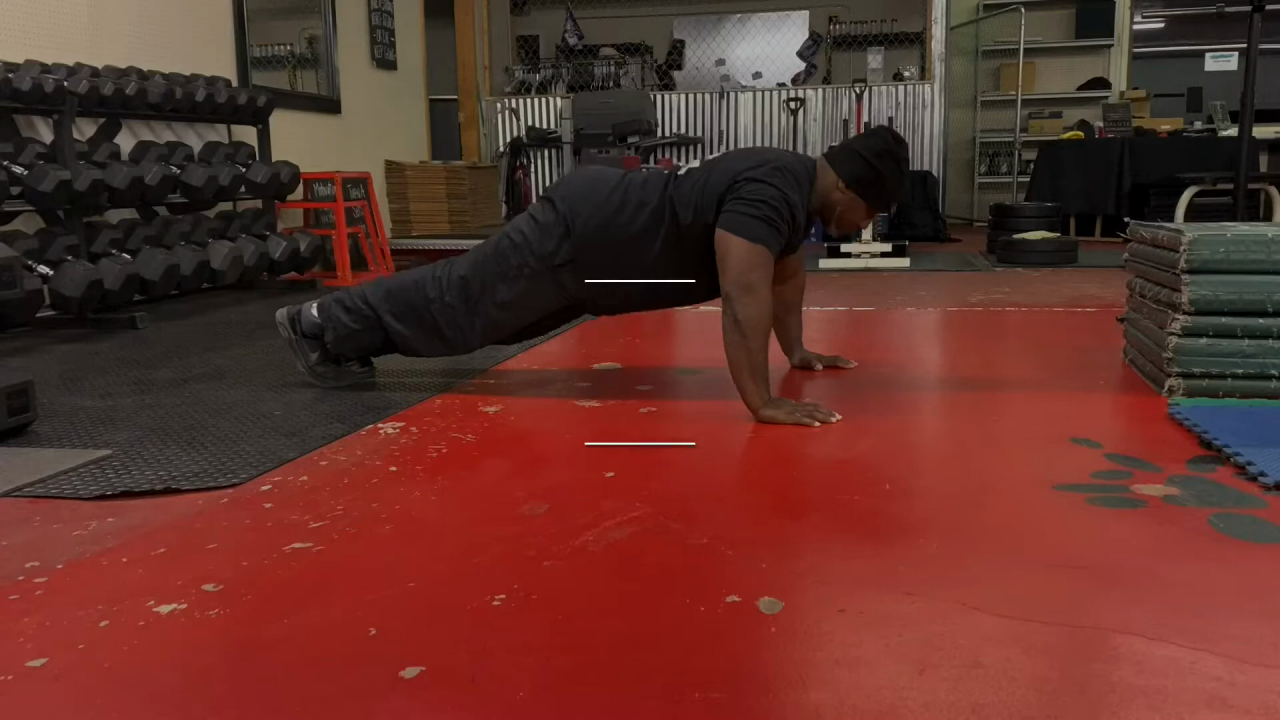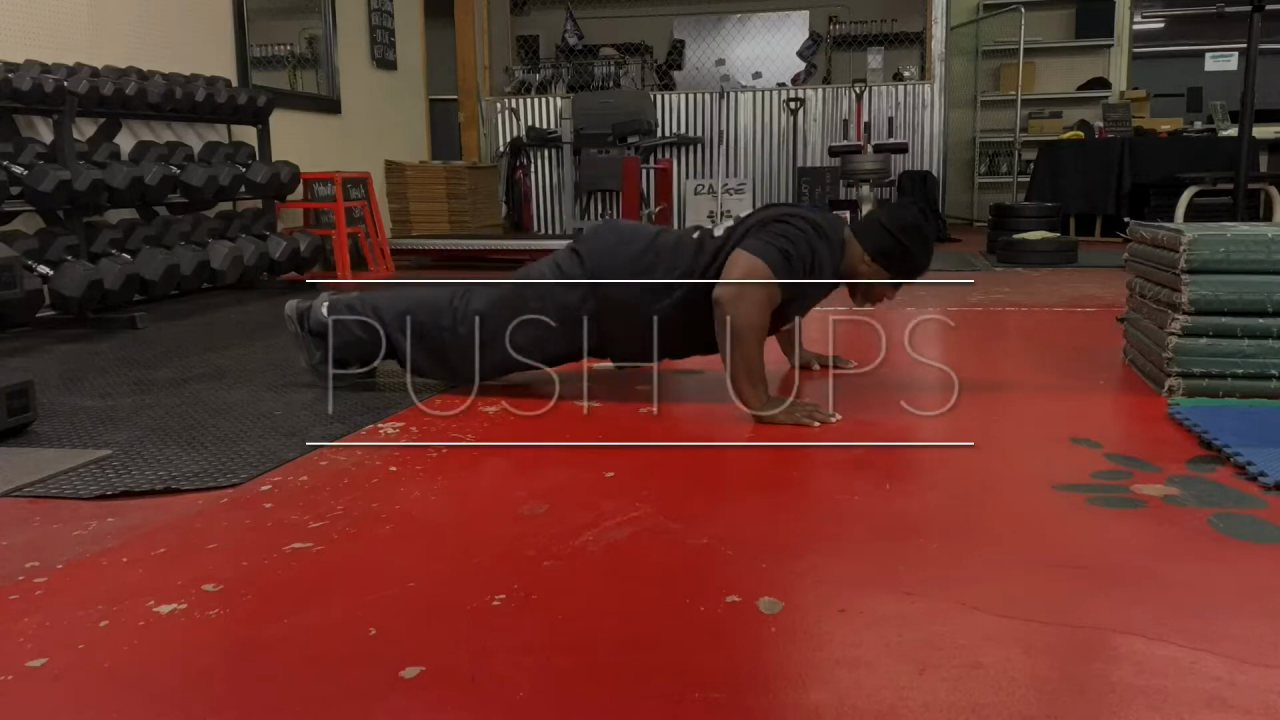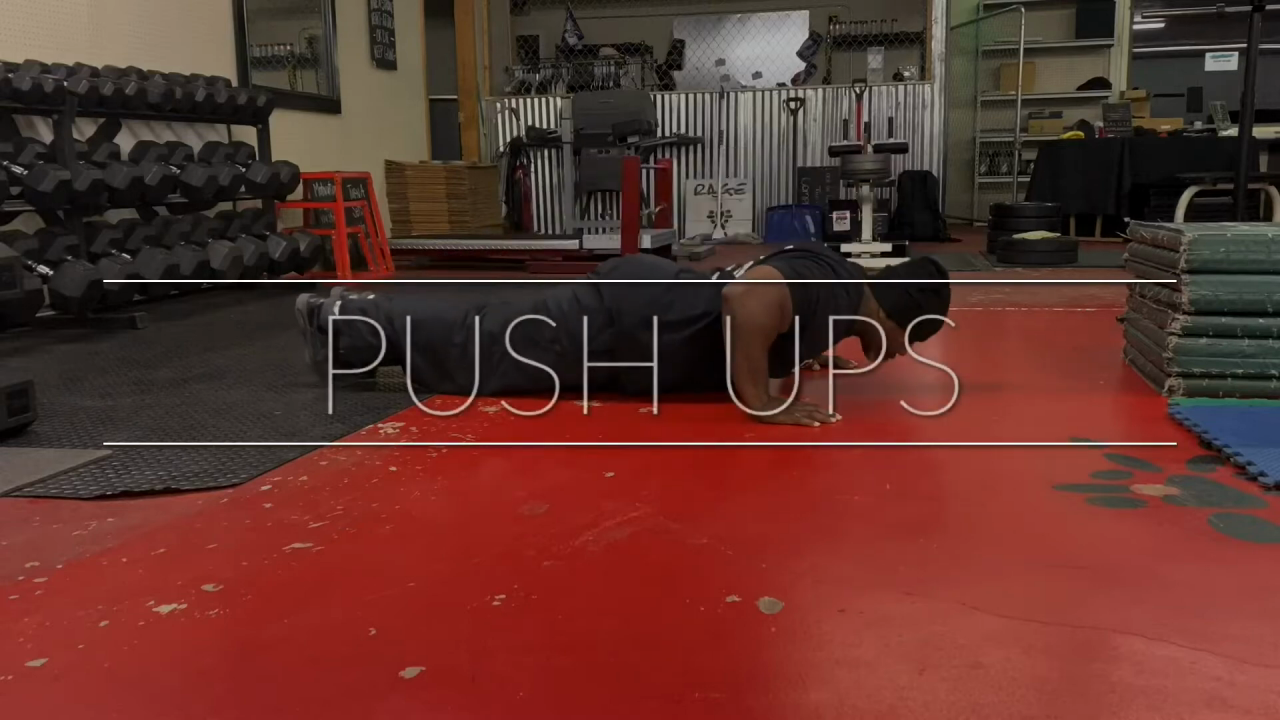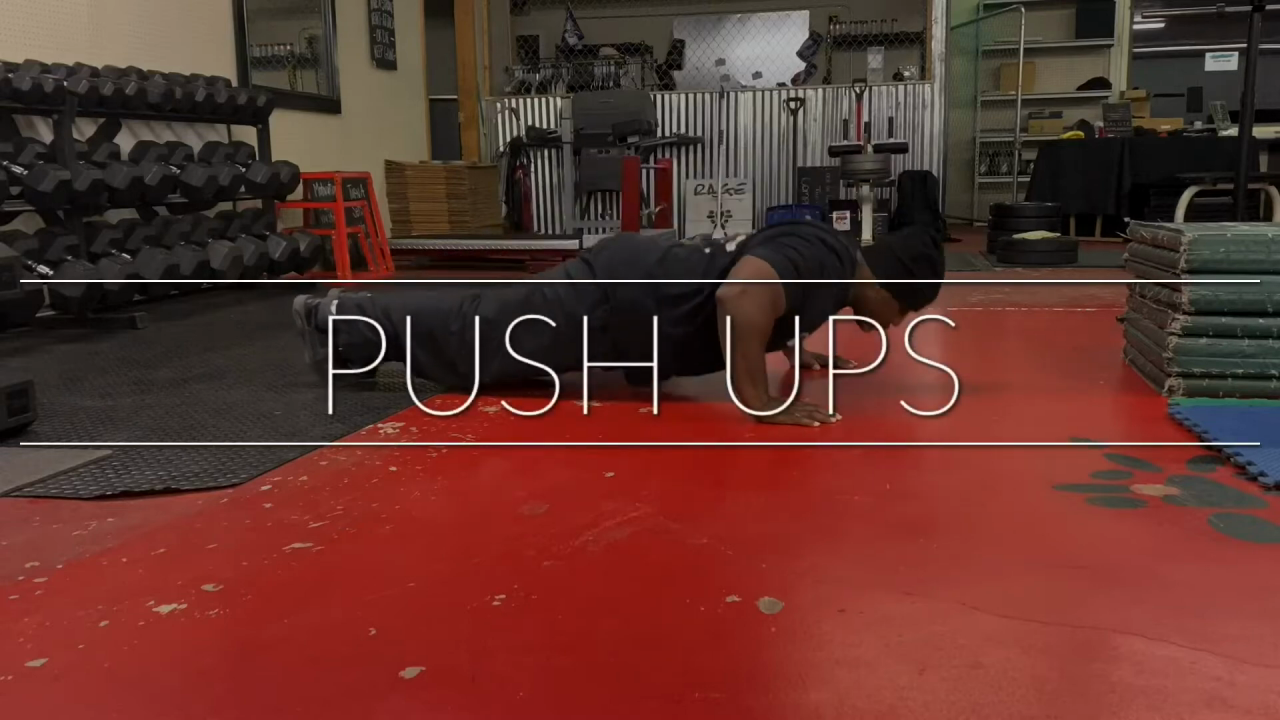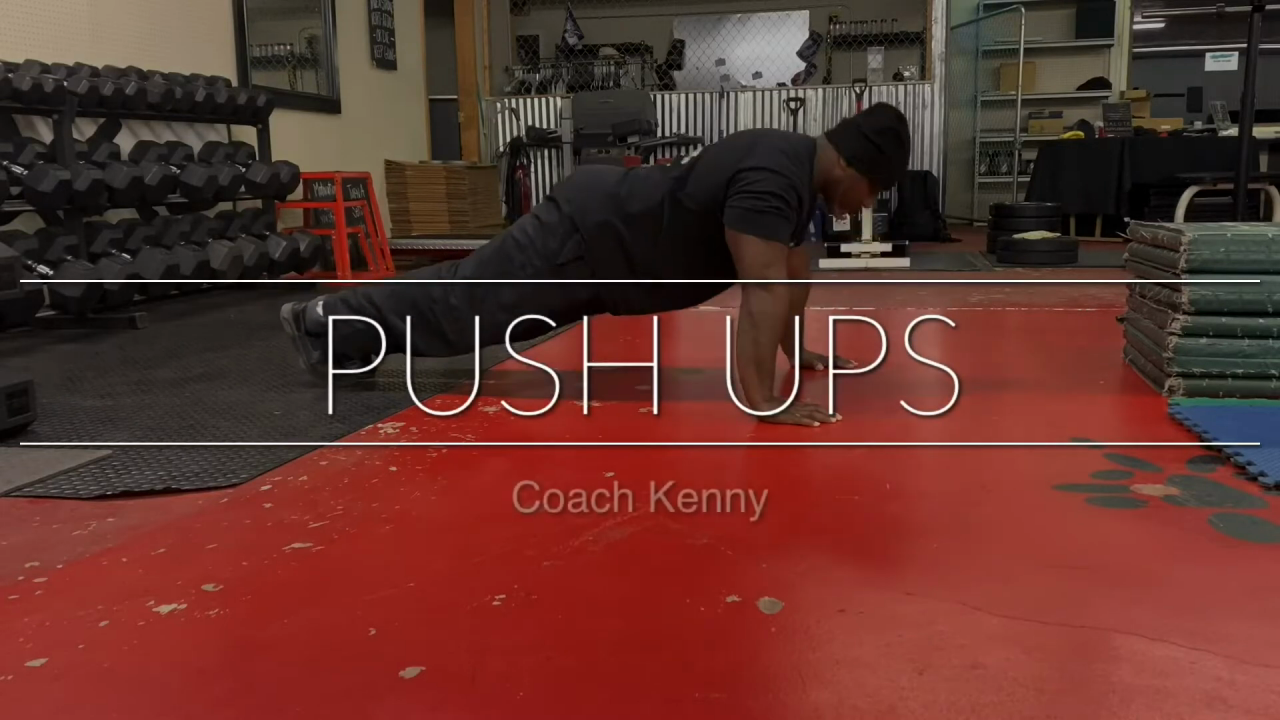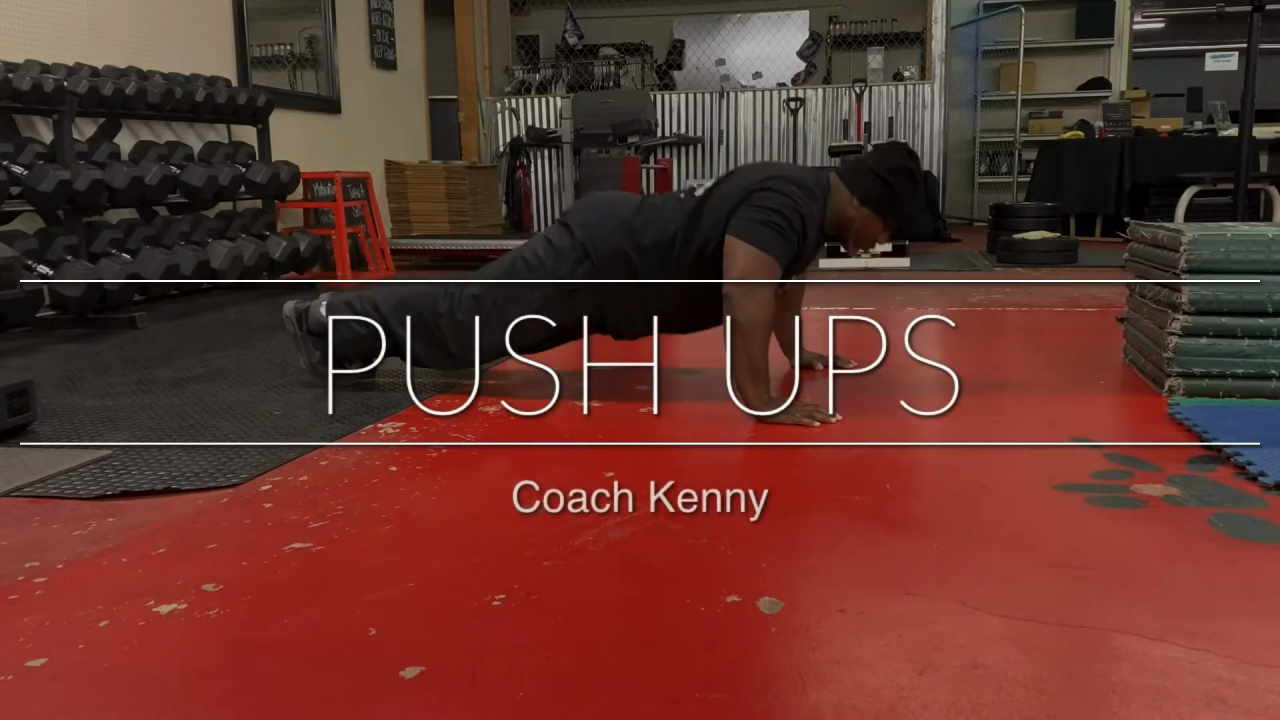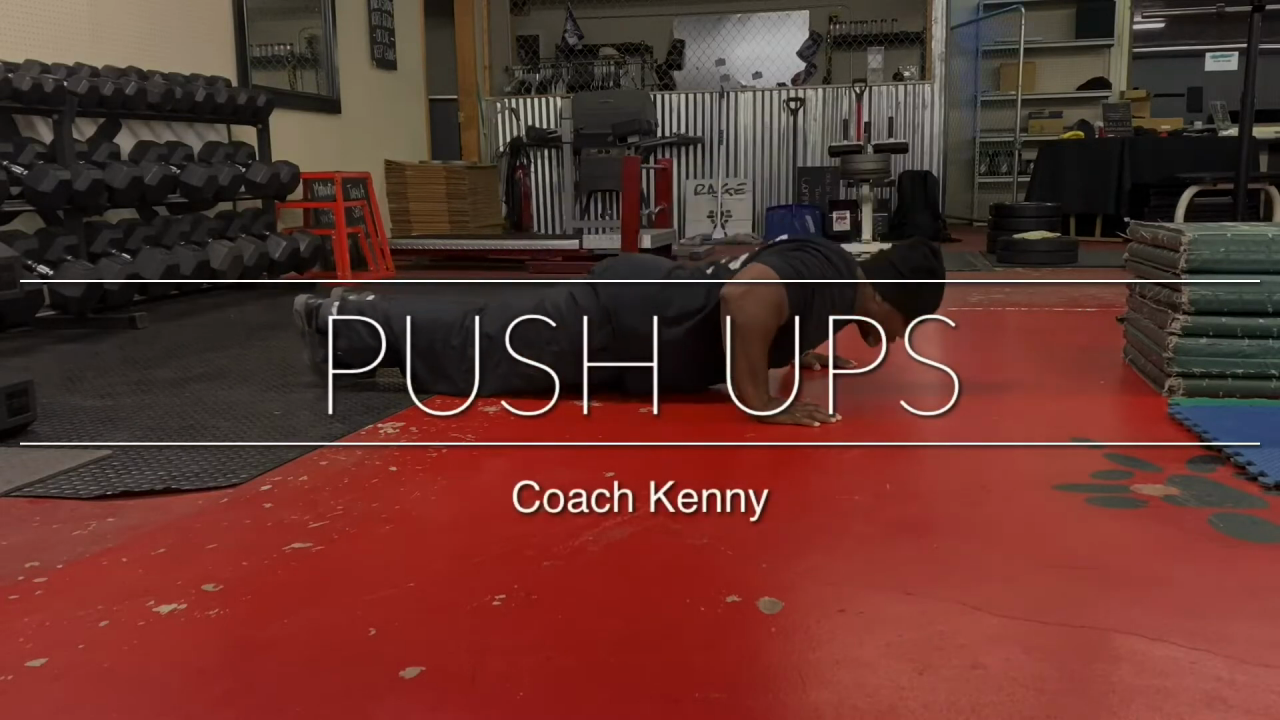
dt=0.4s
person 1, frame 1
left shoulder: (800, 186)
right shoulder: (773, 190)
left elbow: (785, 272)
right elbow: (745, 290)
left wrist: (797, 351)
right wrist: (761, 402)
left hip: (598, 237)
right hip: (579, 235)
left knee: (488, 314)
right knee: (456, 307)
left ankle: (343, 333)
right ankle: (320, 324)
person 1, frame 2
left shoulder: (823, 242)
right shoulder: (808, 243)
right elbow: (735, 297)
left wrist: (797, 350)
right wrist: (760, 402)
left hip: (625, 273)
right hip: (605, 286)
left knee: (481, 319)
right knee: (466, 329)
left ankle: (350, 321)
right ankle: (329, 321)
person 1, frame 3
left shoulder: (837, 280)
right shoulder: (835, 294)
right elbow: (743, 297)
left wrist: (798, 353)
right wrist: (759, 399)
left hip: (639, 299)
right hip: (616, 325)
left knee: (490, 327)
right knee: (473, 348)
left ankle: (360, 315)
right ankle: (339, 319)
person 1, frame 4
left shoulder: (835, 260)
right shoulder: (822, 266)
right elbow: (739, 294)
left wrist: (795, 349)
right wrist: (757, 399)
left hip: (635, 283)
right hip: (613, 301)
left knee: (484, 323)
right knee: (472, 336)
left ankle: (358, 311)
right ankle: (337, 318)
person 1, frame 5
left shoulder: (801, 171)
right shoulder: (776, 176)
left elbow: (792, 270)
right elbow: (762, 289)
left wrist: (796, 351)
right wrist: (761, 401)
left hip: (607, 235)
right hip: (584, 236)
left knee: (464, 300)
right knee: (456, 310)
left ankle: (339, 319)
right ankle: (324, 322)
person 1, frame 6
left shoulder: (813, 200)
right shoulder: (789, 202)
left elbow: (783, 281)
right elbow: (745, 291)
left wrist: (797, 352)
right wrist: (758, 401)
left hip: (618, 257)
right hip: (596, 261)
left knee: (472, 314)
right knee: (460, 321)
left ankle: (342, 323)
right ankle: (325, 321)
person 1, frame 7
left shoulder: (832, 271)
right shoulder: (825, 278)
right elbow: (742, 298)
left wrist: (795, 354)
right wrist: (759, 400)
left hip: (640, 299)
right hip: (616, 325)
left knee: (491, 333)
right knee: (473, 348)
left ankle: (359, 312)
right ankle: (335, 321)
